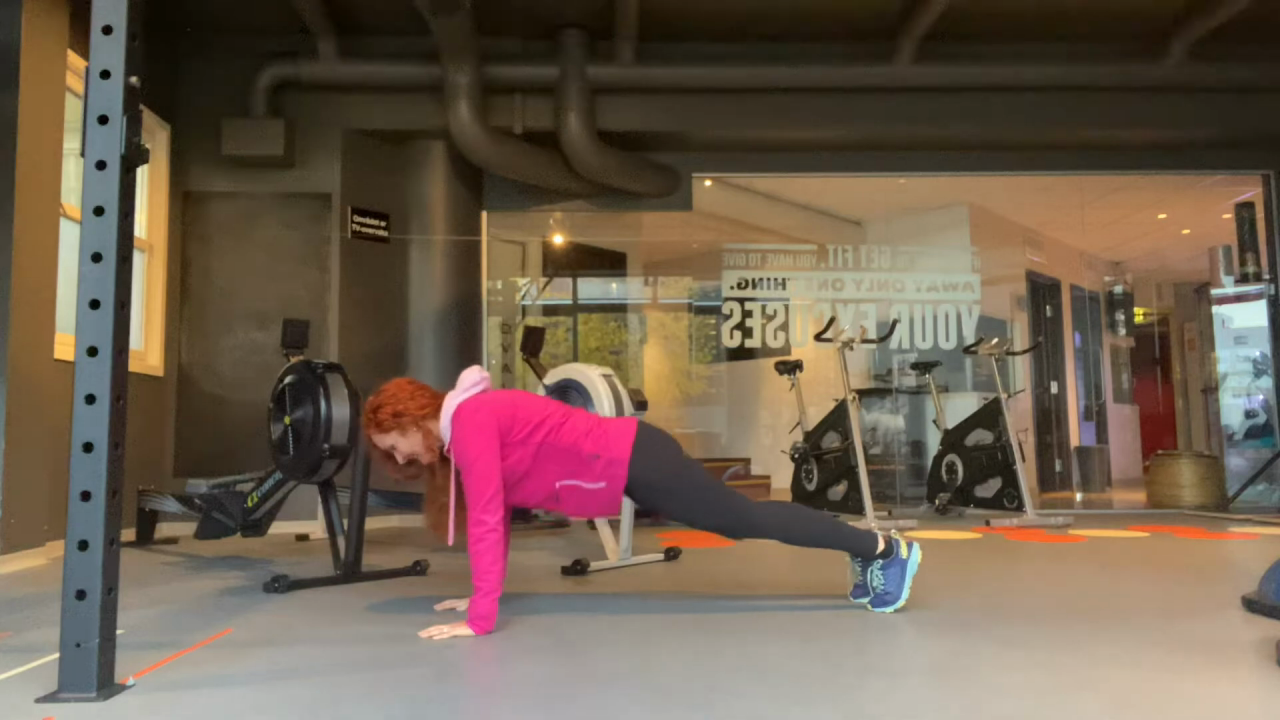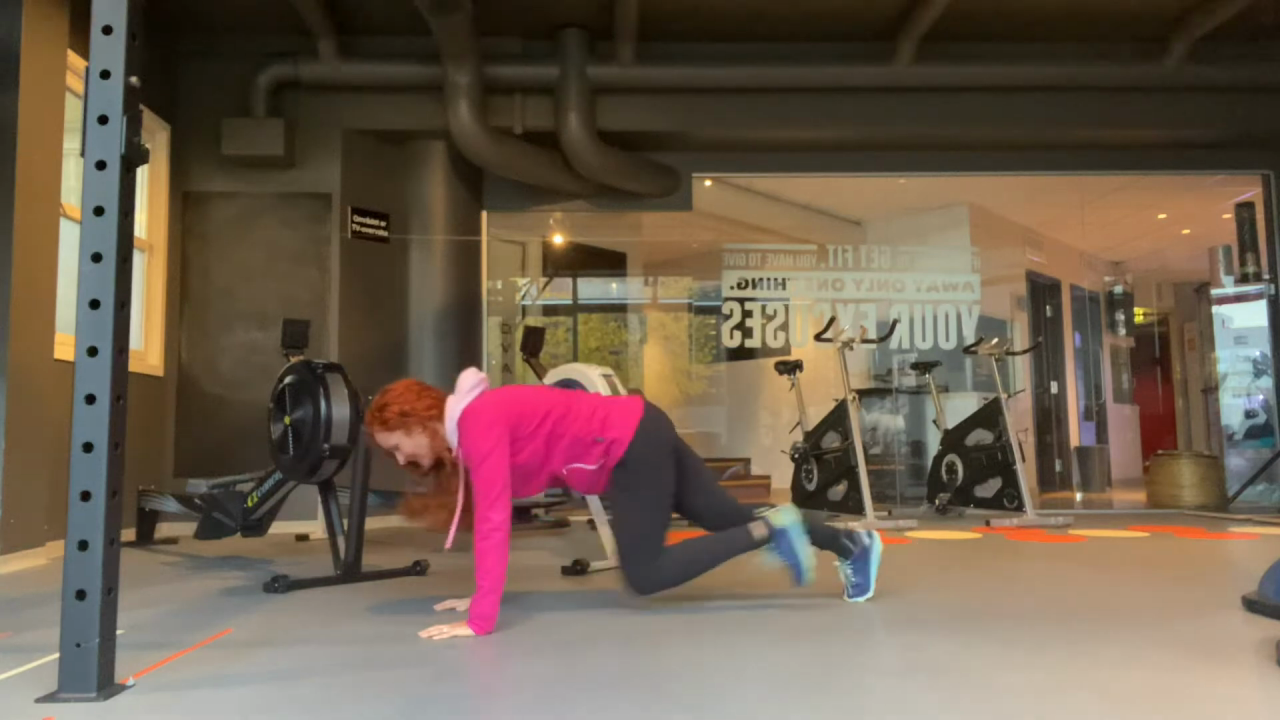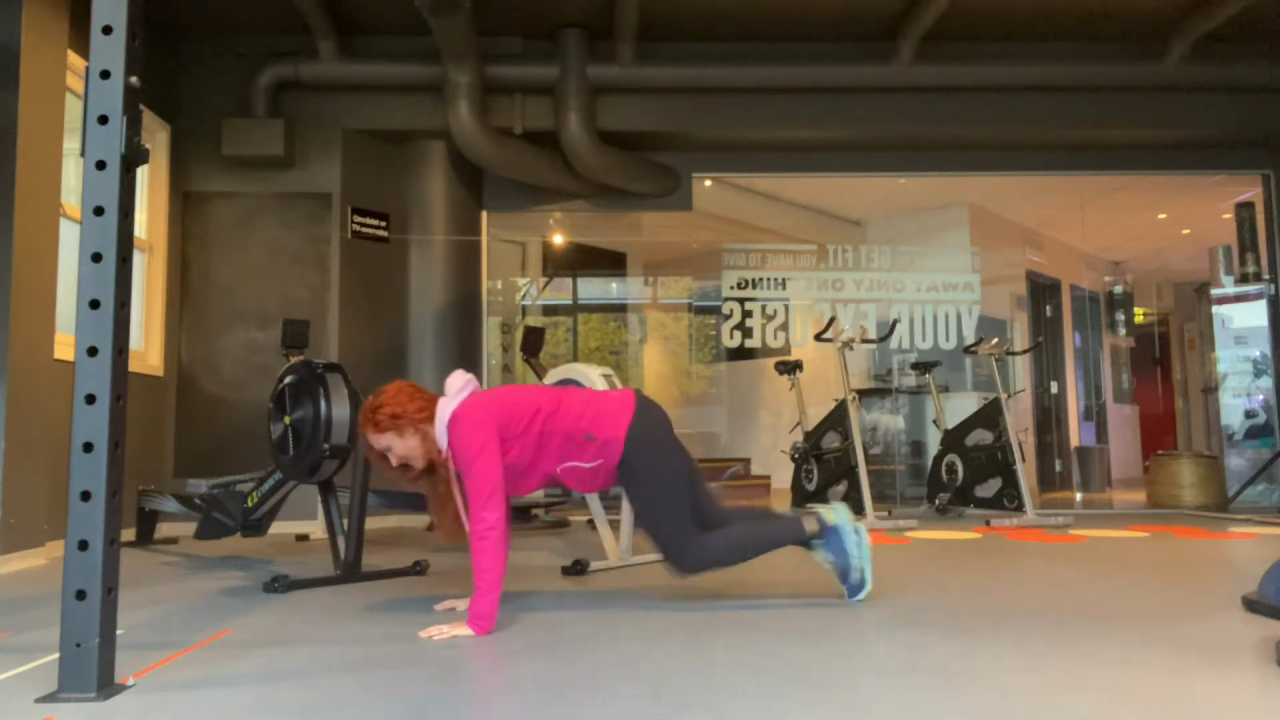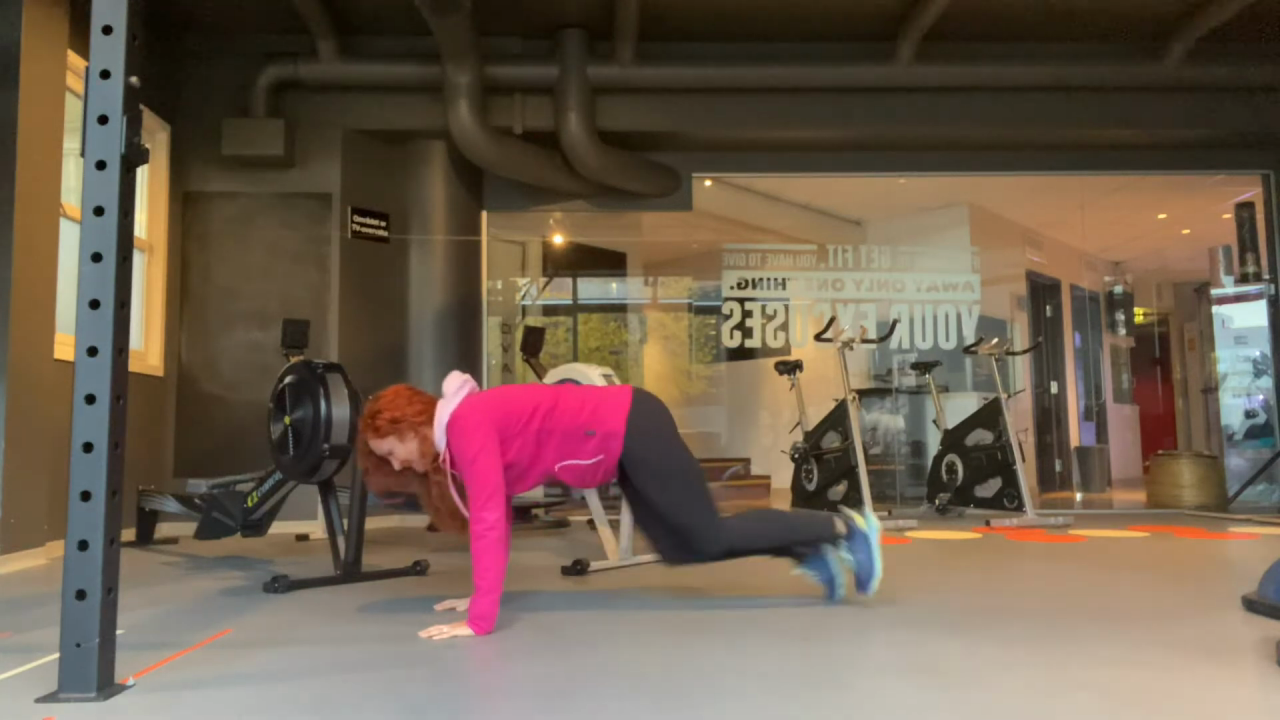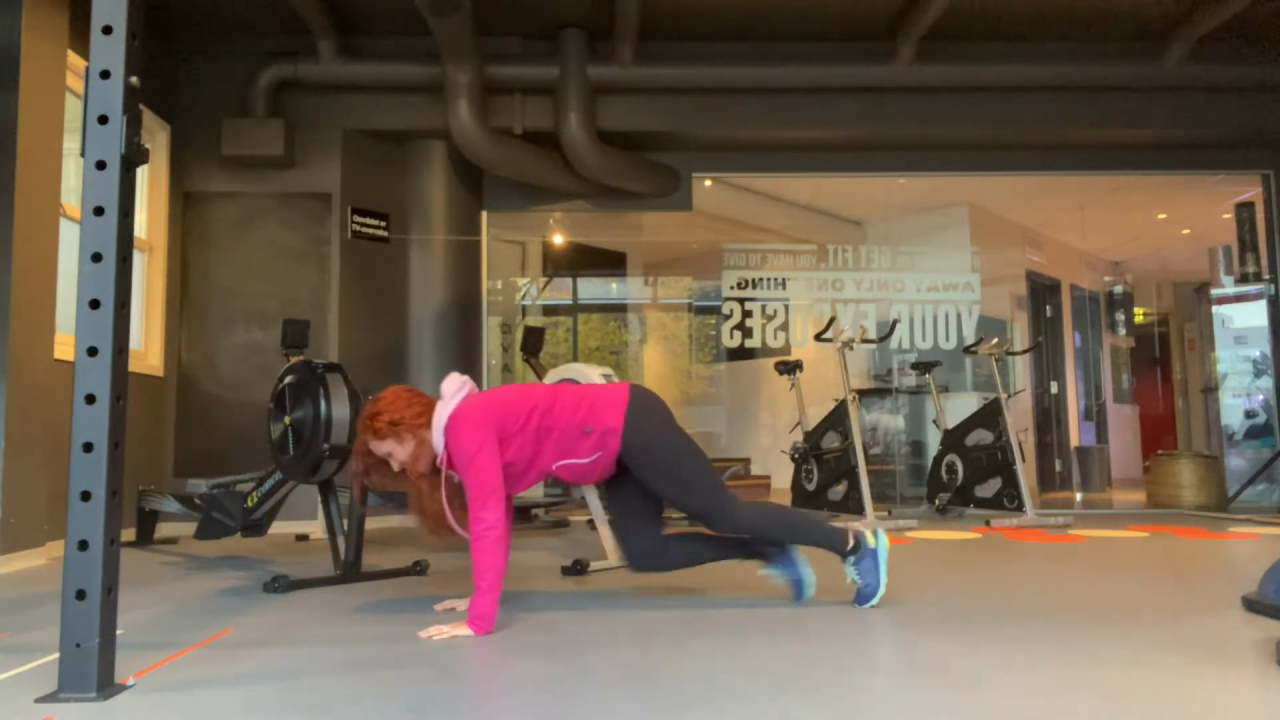
dt=1s
person 1, frame 1
left shoulder: (468, 422)
right shoulder: (474, 423)
left elbow: (485, 522)
right elbow: (496, 516)
left wrist: (479, 618)
right wrist: (483, 593)
left hip: (636, 462)
right hip: (623, 464)
left knee: (749, 518)
right knee: (741, 518)
left ankle: (887, 549)
right ankle: (865, 550)
person 1, frame 2
left shoulder: (478, 422)
right shoulder: (470, 426)
left elbow: (493, 521)
right elbow: (492, 514)
left wrist: (479, 619)
right wrist: (481, 593)
left hip: (637, 441)
right hip: (634, 440)
left knee: (644, 575)
right knee: (723, 515)
left ankle: (768, 532)
right ankle: (852, 545)
person 1, frame 3
left shoulder: (468, 424)
right shoulder: (463, 428)
left elbow: (488, 521)
right elbow: (491, 516)
left wrist: (479, 619)
right wrist: (480, 592)
left hip: (632, 434)
right hip: (626, 434)
left knee: (688, 553)
right knee: (708, 522)
left ankle: (820, 526)
right ankle: (832, 537)
person 1, frame 4
left shoulder: (467, 425)
right shoulder: (463, 430)
left elbow: (488, 520)
right elbow: (491, 515)
left wrist: (479, 619)
right wrist: (479, 594)
left hip: (631, 427)
right hip: (622, 436)
left knee: (710, 537)
right knee: (677, 549)
left ankle: (847, 529)
right ankle: (809, 550)
person 1, frame 5
left shoulder: (465, 426)
right shoulder: (463, 432)
left elbow: (488, 520)
right elbow: (495, 514)
left wrist: (479, 619)
right wrist: (479, 594)
left hip: (630, 424)
right hip: (616, 437)
left knee: (724, 514)
right knee: (644, 554)
left ankle: (857, 544)
right ankle: (775, 556)
